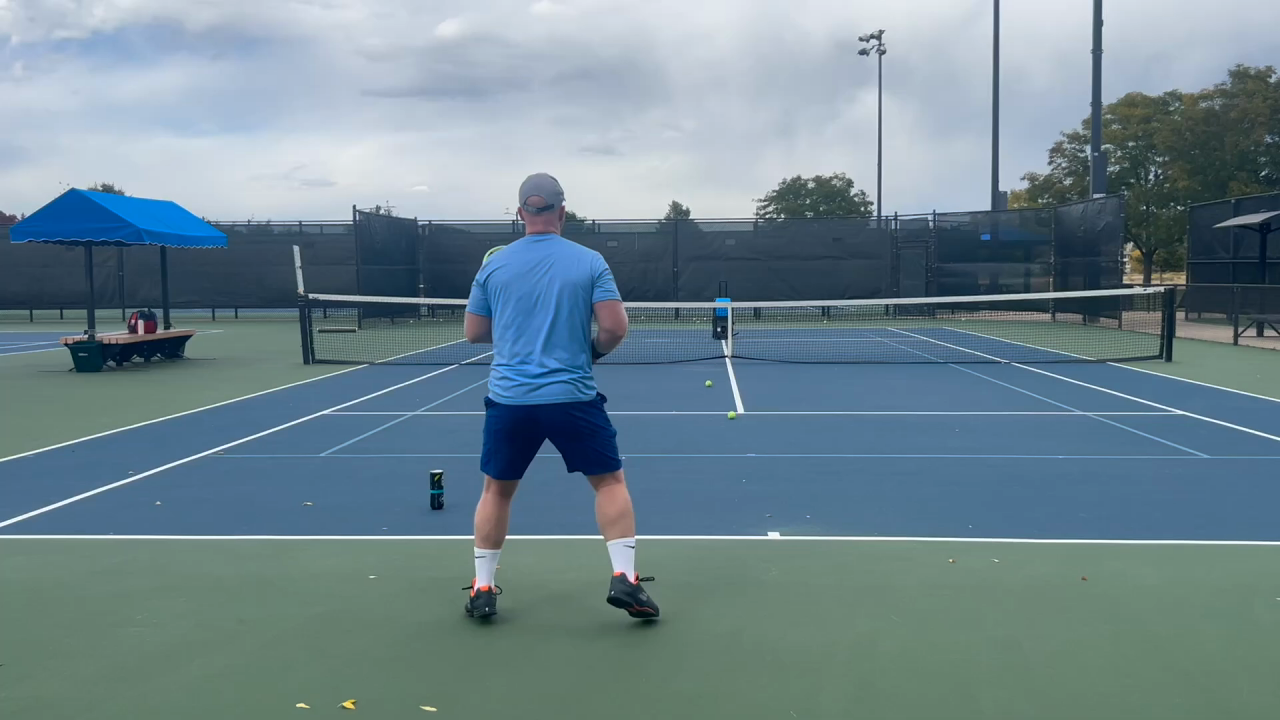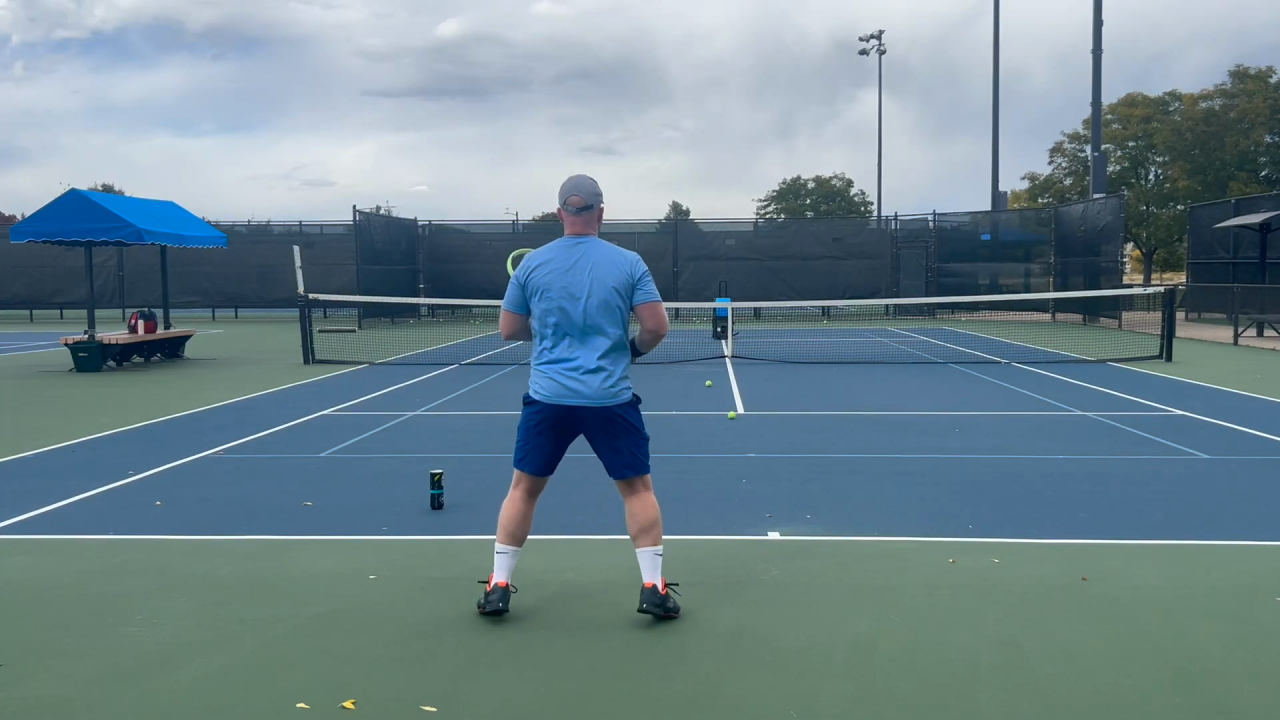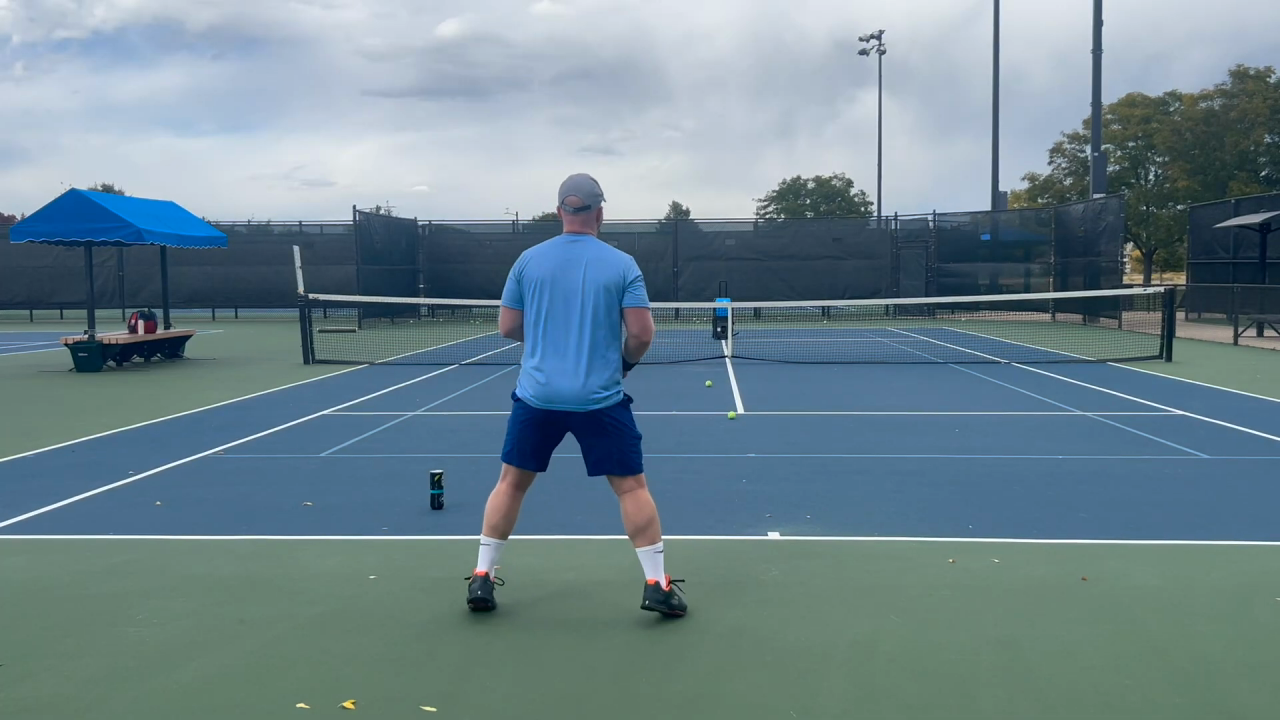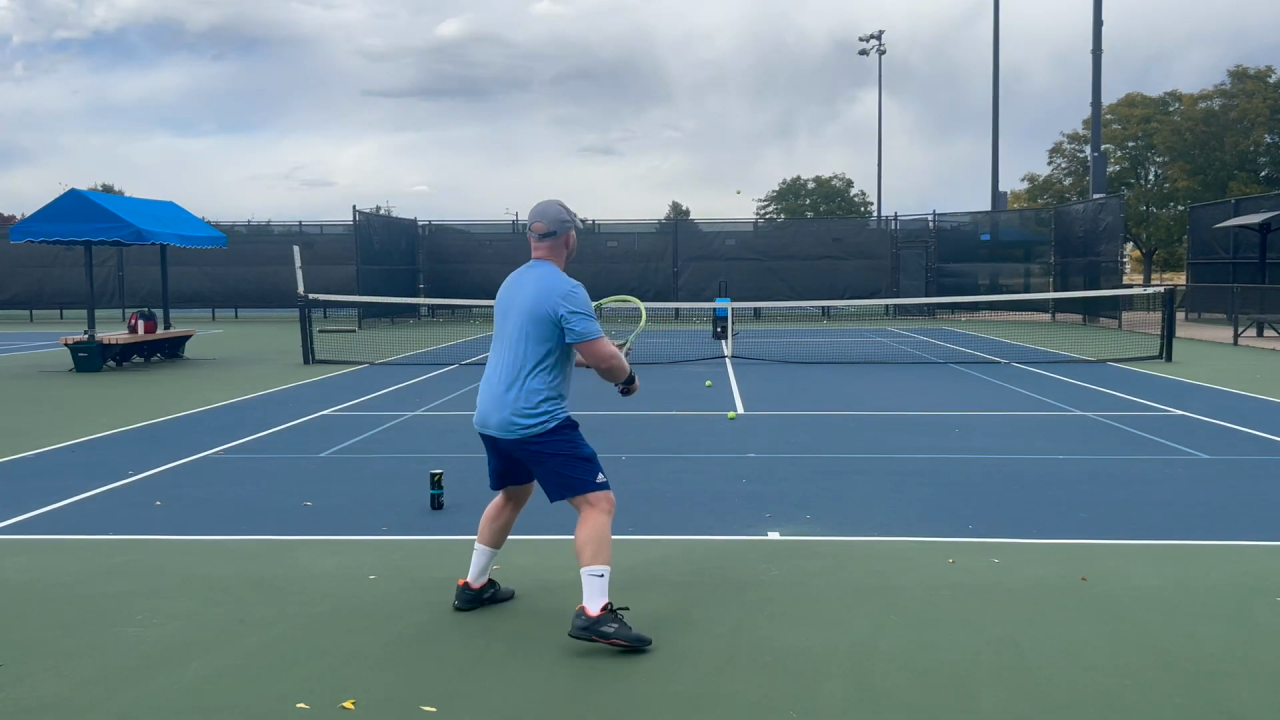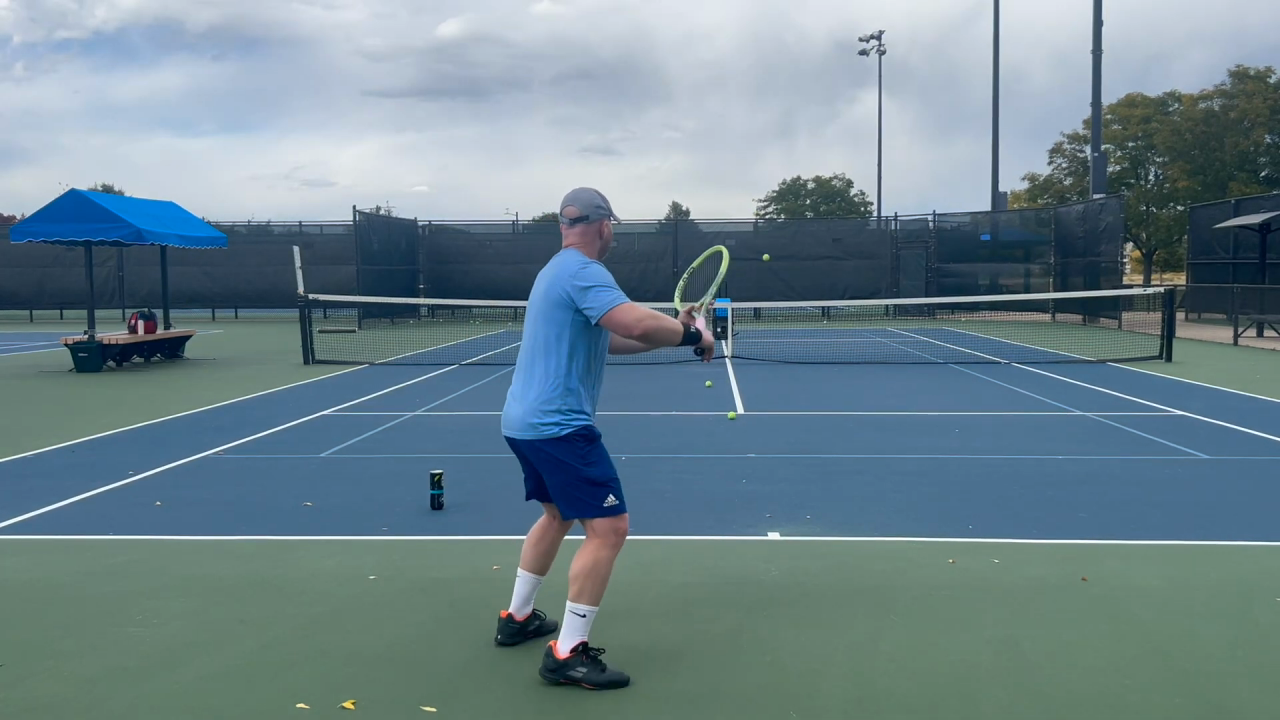
dt=0.5s
person 1, frame 1
left shoulder: (492, 264)
right shoulder: (589, 261)
left elbow: (474, 333)
right elbow: (616, 326)
right wrist: (594, 350)
left hip: (510, 399)
right hip: (572, 399)
left knee: (496, 490)
right knee: (609, 481)
left ankle: (482, 590)
right ankle: (624, 578)
person 1, frame 2
left shoulder: (532, 263)
right shoulder: (628, 263)
left elbow: (509, 330)
right elbow: (657, 326)
right wrist: (633, 348)
left hip: (548, 397)
right hip: (610, 397)
left knee: (524, 487)
right knee: (638, 488)
left ankle: (498, 587)
right ankle: (654, 588)
person 1, frame 3
left shoulder: (529, 260)
right shoulder: (622, 265)
left elbow: (508, 327)
right elbow: (642, 333)
right wrist: (624, 361)
left hip: (536, 397)
right hip: (599, 400)
left knee: (511, 481)
right knee: (631, 485)
left ankle: (481, 578)
right ankle: (658, 585)
person 1, frame 4
left shoulder: (513, 284)
right shoulder: (568, 293)
right elbow: (603, 360)
left wrist: (582, 357)
right wrist: (627, 376)
left hip: (493, 418)
right hip: (538, 423)
left knee: (514, 493)
right knee: (597, 504)
left ankle: (474, 584)
right ankle: (595, 612)
person 1, frame 5
left shoulder: (559, 274)
right shoulder: (582, 272)
left elbow: (614, 339)
right elbow: (634, 322)
left wrist: (671, 332)
right wrist: (691, 334)
left hip: (524, 423)
right hip: (558, 426)
left knee: (558, 512)
right knee: (608, 530)
left ankle: (517, 617)
right ankle: (567, 653)
